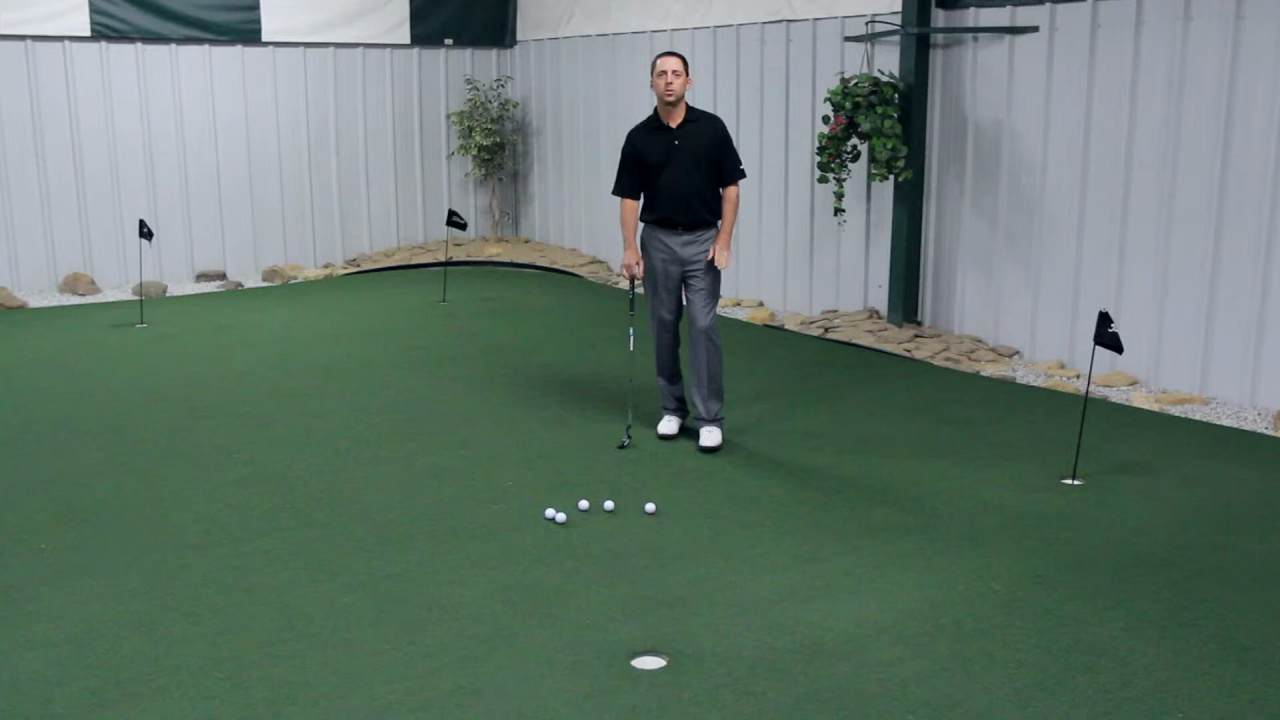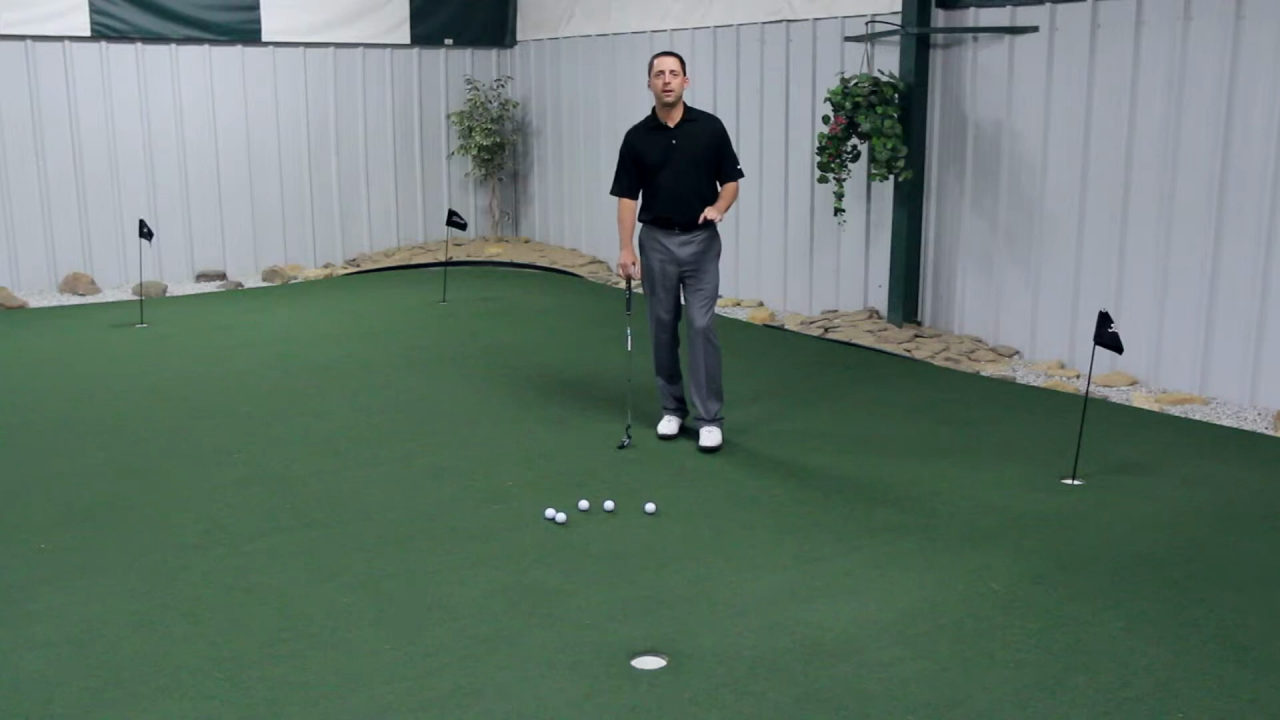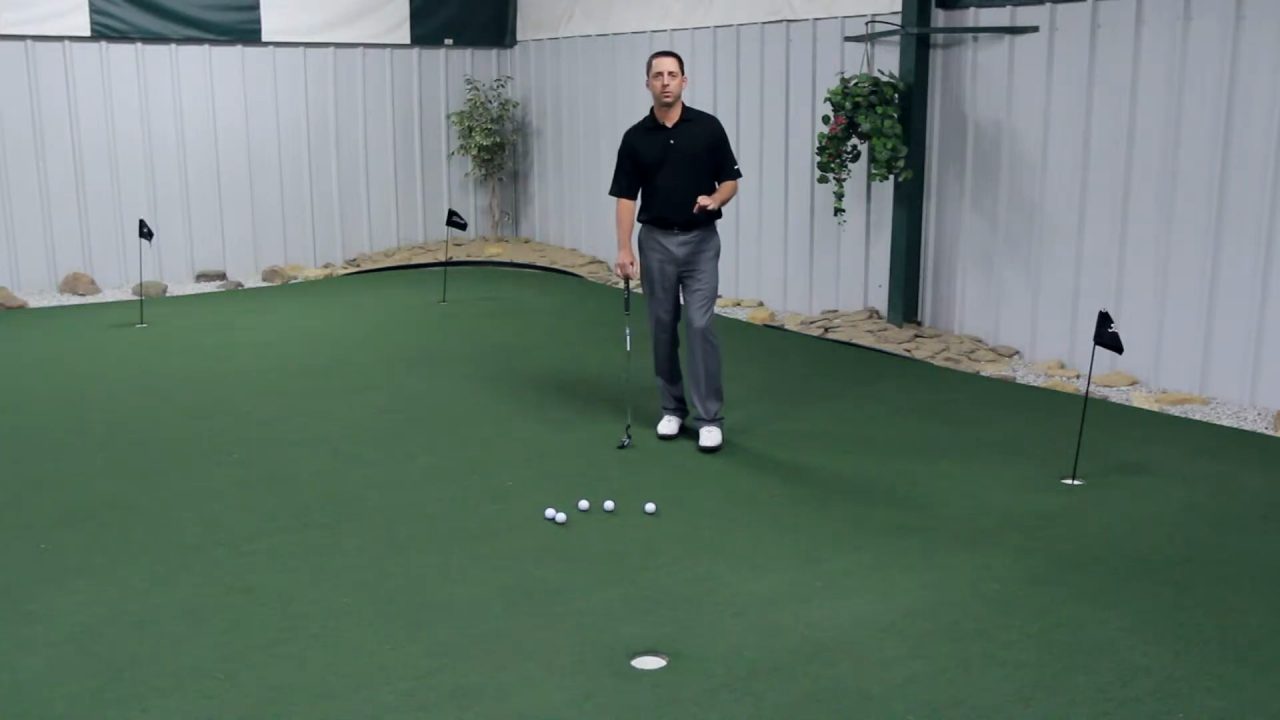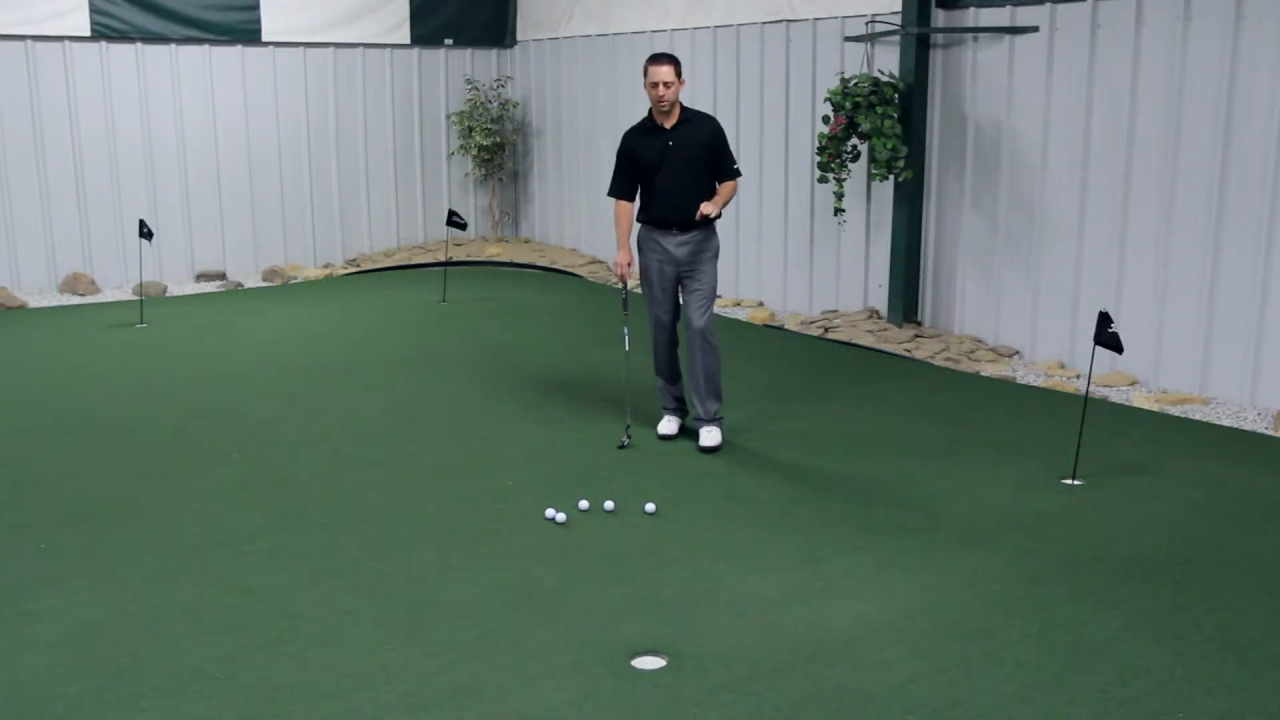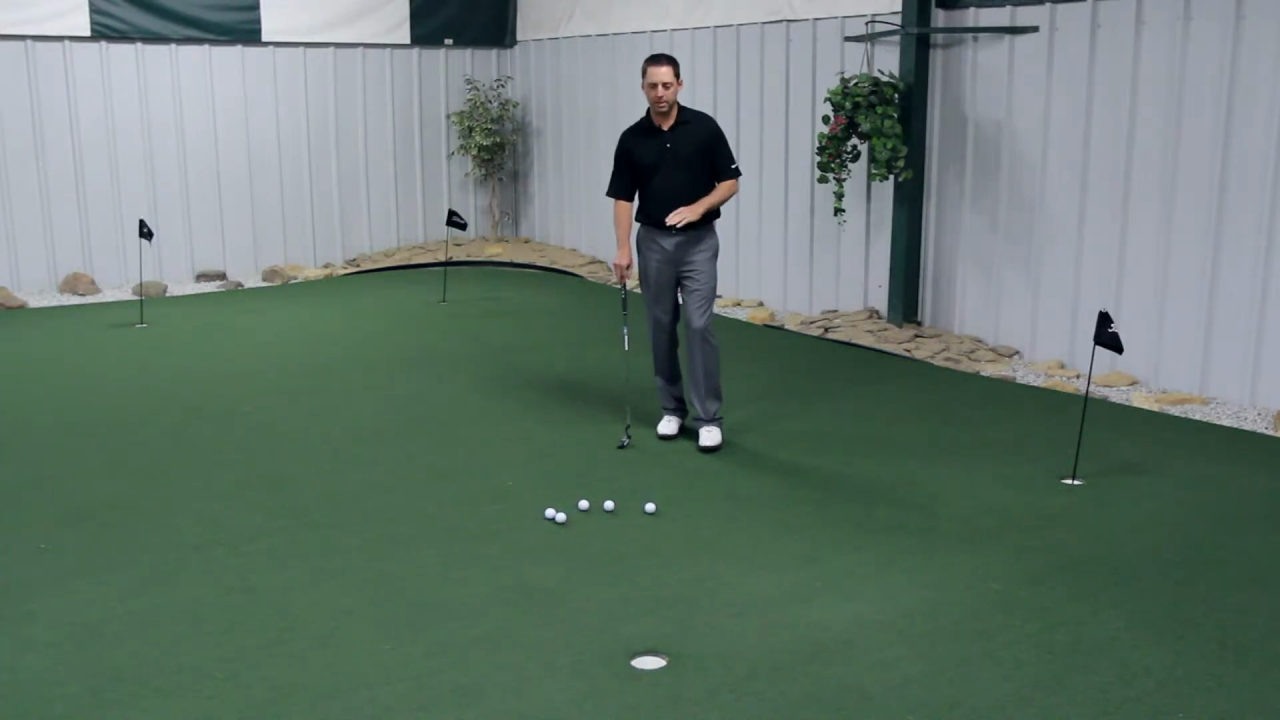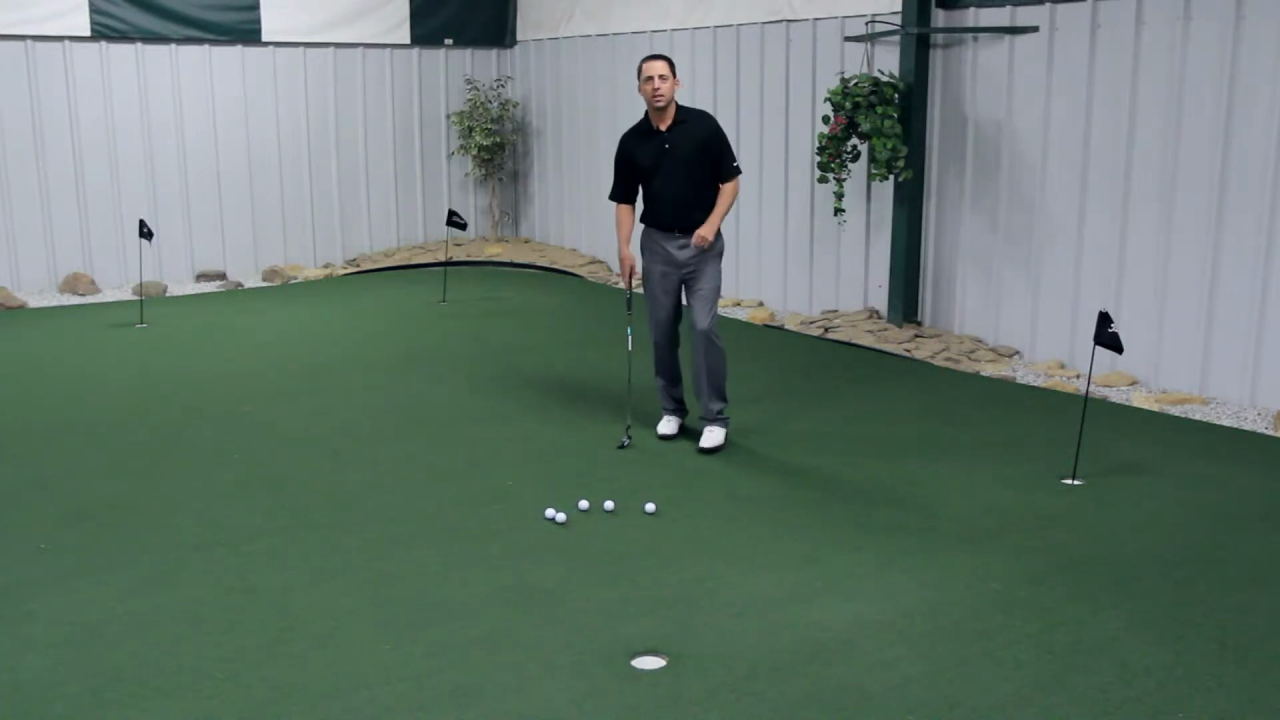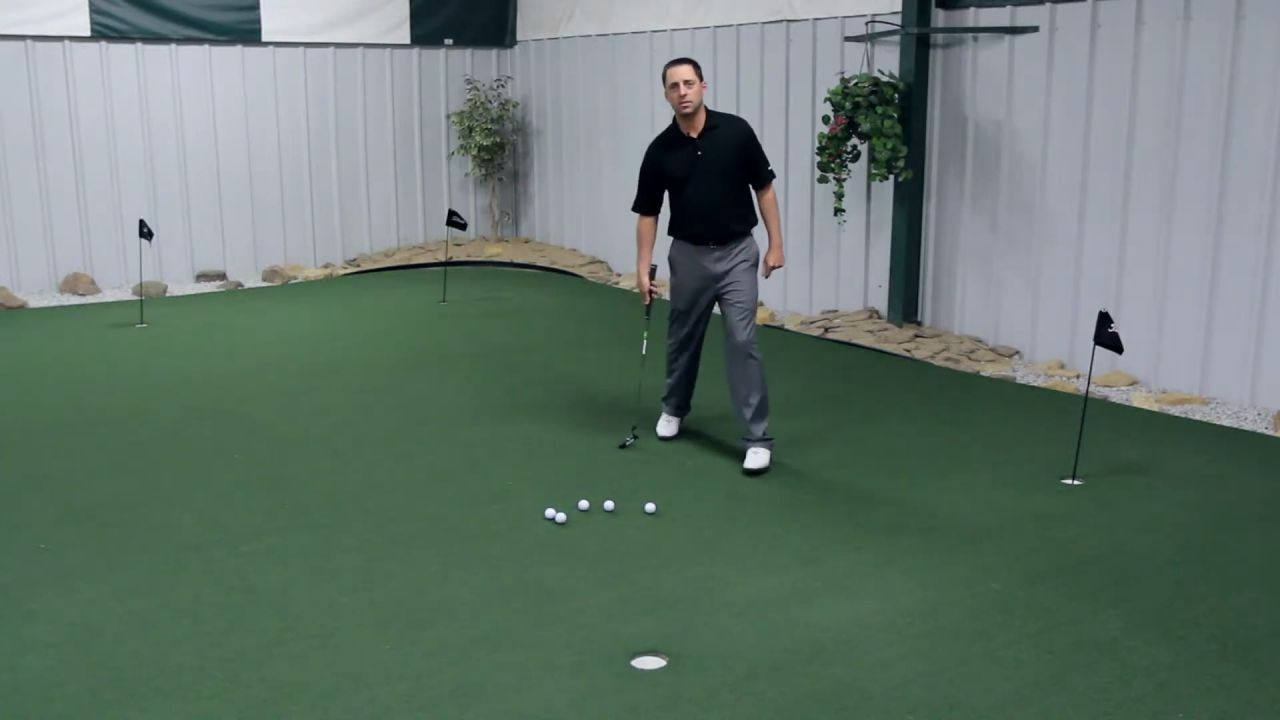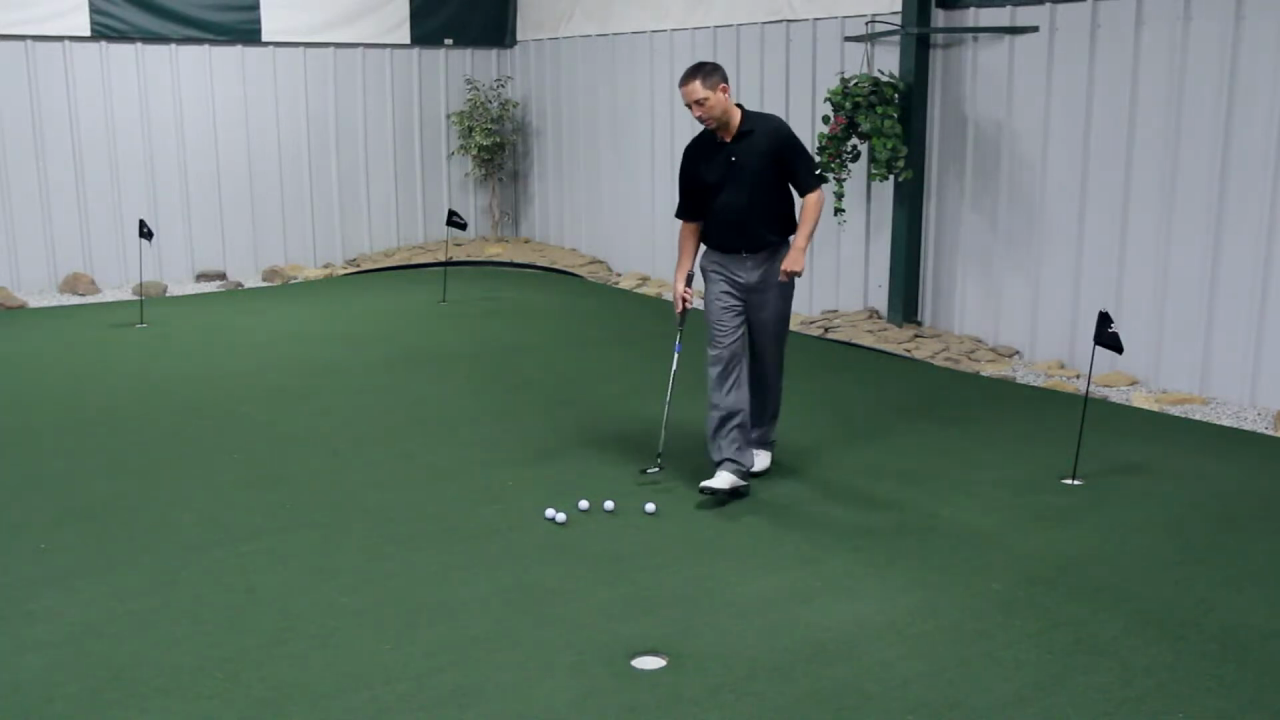
dt=0.5s
person 1, frame 1
left shoulder: (712, 128)
right shoulder: (638, 137)
left elbow: (730, 188)
right elbow: (629, 196)
left wrist: (724, 240)
right wrist: (630, 248)
left hip: (702, 240)
right hip: (658, 241)
left knee: (703, 327)
right knee: (664, 327)
left ankle: (709, 417)
right ankle: (673, 408)
person 1, frame 2
left shoulder: (710, 127)
right shoulder: (637, 136)
left elbow: (731, 181)
right elbow: (627, 196)
left wrist: (719, 207)
right wrist: (626, 248)
left hip: (701, 240)
right hip: (656, 241)
left knee: (702, 326)
right knee: (663, 327)
left ankle: (709, 418)
right ankle: (673, 409)
person 1, frame 3
left shoulder: (708, 127)
right shoulder: (635, 137)
left elbow: (730, 181)
right elbow: (626, 196)
left wrist: (714, 199)
right wrist: (624, 248)
left hip: (701, 240)
right hip: (655, 241)
left knee: (701, 327)
right knee: (662, 327)
left ankle: (709, 417)
right ankle: (673, 408)
person 1, frame 4
left shoulder: (707, 127)
right shoulder: (634, 138)
left elbow: (730, 180)
right elbow: (624, 197)
left wrist: (716, 204)
right wrist: (622, 248)
left hip: (699, 240)
right hip: (654, 241)
left knee: (700, 326)
right knee: (662, 327)
left ankle: (709, 417)
right ankle: (672, 408)
person 1, frame 5
left shoulder: (704, 127)
right shoulder: (631, 138)
left elbow: (730, 181)
right elbow: (623, 197)
left wrist: (698, 207)
right wrist: (623, 248)
left hip: (698, 240)
right hip: (652, 242)
left knee: (699, 327)
right knee: (662, 328)
left ankle: (708, 418)
right ankle: (672, 408)
person 1, frame 6
left shoulder: (703, 125)
right shoulder: (631, 141)
left elbow: (730, 180)
right elbow: (625, 200)
left wrist: (712, 223)
right wrist: (624, 249)
left hip: (701, 244)
right hip: (657, 244)
left knee: (705, 328)
right knee: (662, 331)
left ankle: (714, 416)
right ankle: (672, 408)
person 1, frame 7
left shoulder: (736, 131)
right shoulder: (659, 150)
left elbow: (764, 187)
right elbow: (647, 213)
left wrist: (776, 242)
right wrist: (643, 268)
left hip: (737, 253)
right hip: (688, 255)
left knee: (743, 344)
right knee: (683, 341)
left ankle: (757, 438)
right ankle: (674, 408)
person 1, frame 8
left shoulder: (773, 133)
right shoulder: (695, 153)
left elbow: (812, 191)
right elbow: (691, 220)
left wrist: (799, 248)
right wrist: (681, 276)
left hip: (771, 263)
right hip: (720, 266)
left knee: (766, 360)
right knee: (725, 358)
left ankle: (759, 441)
right ankle: (732, 464)
